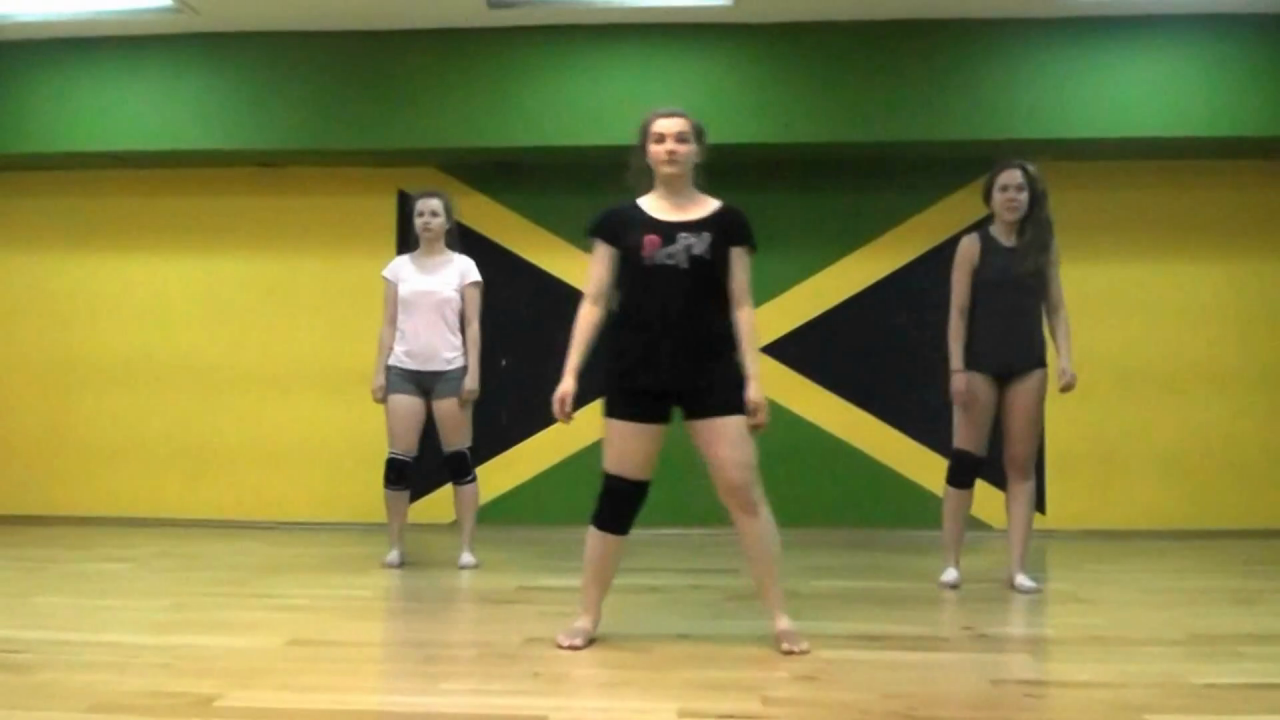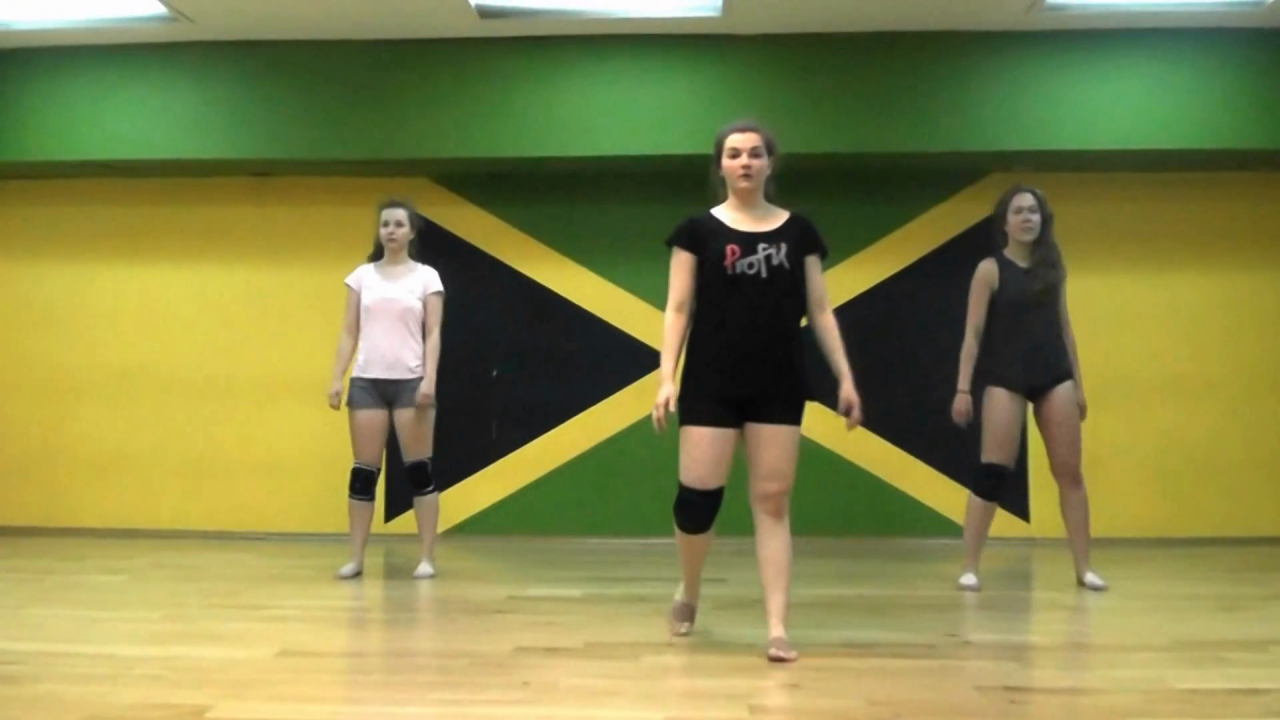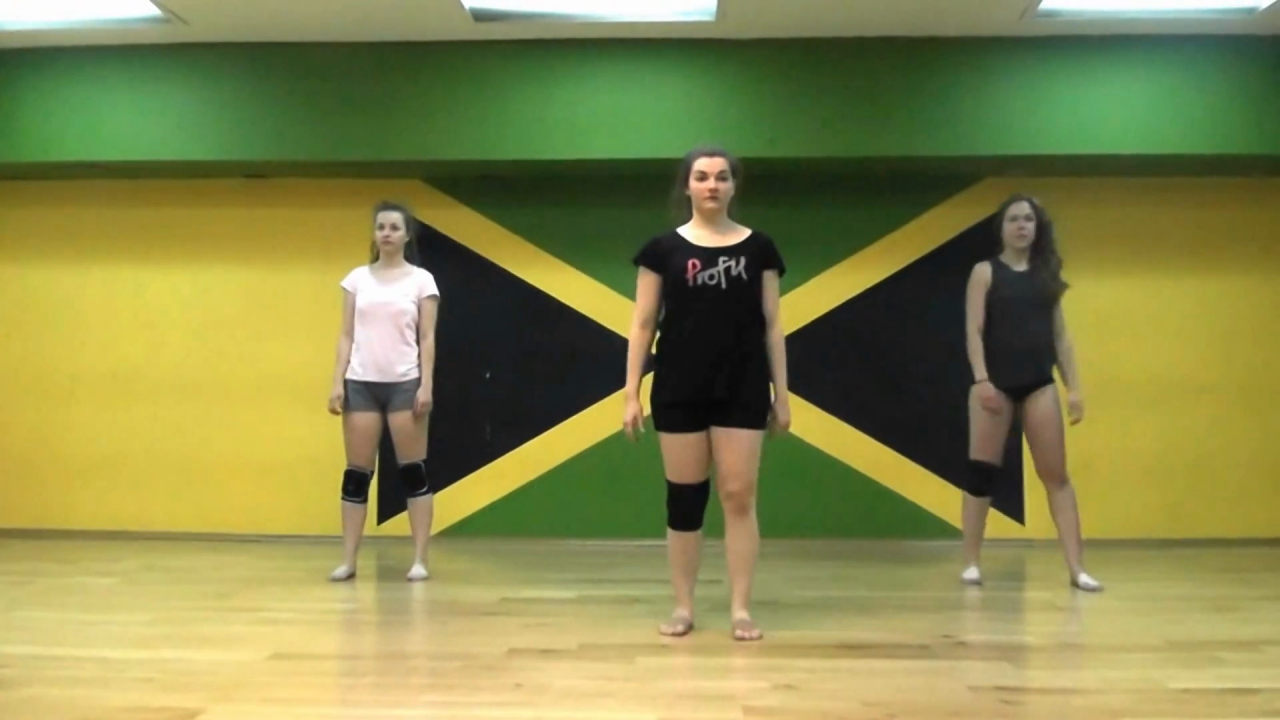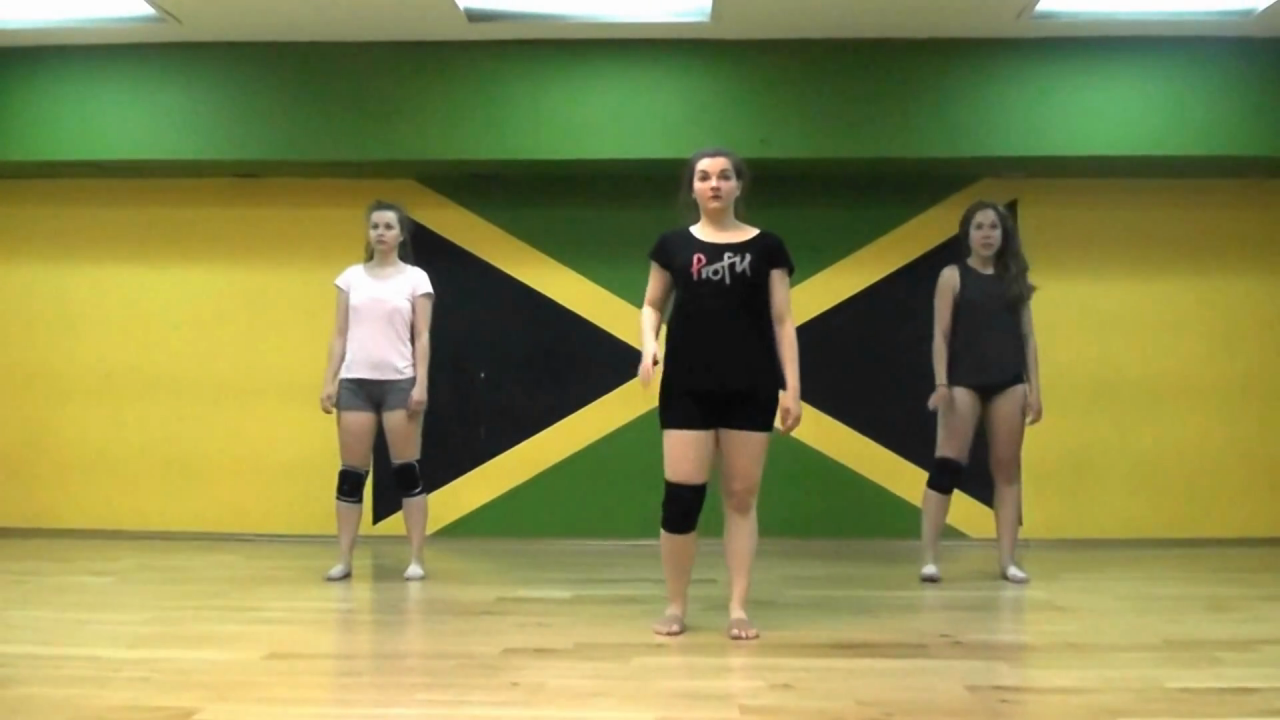
dt=0.7s
person 1, frame 1
left shoulder: (727, 220)
right shoulder: (618, 221)
left elbow: (742, 306)
right elbow: (594, 301)
left wrist: (753, 377)
right wrist: (570, 372)
left hip: (714, 376)
right hip: (637, 377)
left knee: (743, 495)
right knee: (617, 496)
left ankle: (781, 619)
right ankle: (588, 617)
person 1, frame 2
left shoulder: (799, 230)
right shoulder: (697, 229)
left elbow: (819, 310)
right elbow: (679, 309)
left wrist: (845, 378)
right wrist: (667, 377)
left hip: (778, 385)
right hip: (710, 383)
left knee: (773, 502)
right knee: (697, 496)
left ankle: (776, 627)
right ankle: (688, 593)
person 1, frame 3
left shoulder: (759, 247)
right shoulder: (663, 248)
left elbow: (772, 324)
right elbow: (643, 325)
left wrist: (782, 390)
right wrist: (631, 393)
left hip: (743, 390)
right hip: (679, 390)
left knee: (739, 497)
right knee: (684, 498)
left ankle: (741, 608)
right ankle: (683, 607)
person 1, frame 4
left shoulder: (767, 246)
right shoulder: (673, 244)
left elbow: (782, 321)
right elbow: (653, 304)
left wrist: (792, 386)
right wrist: (649, 345)
left hip: (750, 388)
right hip: (687, 387)
left knee: (741, 497)
right knee: (682, 496)
left ankle: (738, 608)
right ankle: (675, 604)
person 2, frame 1
left shoulder: (1043, 247)
right shoulder: (972, 246)
left elbow: (1055, 308)
right elbow: (958, 312)
left wrist: (1065, 358)
right wrist: (956, 368)
left hip: (1027, 367)
right hip: (977, 366)
left knee: (1021, 465)
right knee: (966, 460)
left ankle: (1017, 567)
right ankle: (951, 562)
person 2, frame 2
left shoulder: (1052, 267)
right shoulder: (990, 270)
left elbow: (1063, 328)
right elbow: (973, 334)
left wrist: (1078, 385)
right wrist: (962, 388)
left hip: (1055, 380)
right hip: (1006, 382)
left knee: (1070, 474)
right knee: (993, 472)
left ankle: (1083, 567)
right ankle: (970, 567)
person 2, frame 3
left shoulder: (1047, 275)
right shoulder: (985, 272)
left elbow: (1059, 336)
right elbow: (974, 332)
left wrist: (1074, 387)
right wrist: (981, 380)
left hip: (1039, 383)
right hip: (995, 381)
left knee: (1056, 474)
right knee: (982, 469)
left ankle: (1076, 568)
right ankle: (972, 562)
person 2, frame 4
left shoulder: (1015, 277)
right shoulder: (953, 276)
left elbow: (1027, 337)
right elbow: (941, 334)
left wrist: (1034, 388)
right wrist: (941, 384)
left hip: (1008, 382)
right hip: (964, 380)
left knee: (1007, 469)
right knee: (948, 465)
left ankle: (1007, 560)
right ankle: (929, 558)
person 3, frame 1
left shoulder: (463, 266)
right shoulder: (398, 266)
left elbow: (471, 324)
right elbow: (389, 324)
left wrist: (473, 372)
right wrist: (379, 372)
left hip: (448, 371)
right hip: (404, 371)
left knee: (457, 459)
right knee: (398, 460)
left ankle: (467, 546)
right ankle: (395, 545)
person 3, frame 2
left shoulder: (426, 276)
right shoulder: (361, 276)
left elbow: (433, 334)
right elbow: (349, 332)
left wrist: (429, 379)
right wrist: (337, 378)
left hip: (410, 381)
right hip: (367, 381)
left knee: (419, 469)
right knee: (364, 470)
left ankle: (427, 557)
right ankle: (356, 557)
person 3, frame 3
left shoulder: (421, 280)
right shoulder: (357, 278)
left elbow: (427, 338)
right elbow: (346, 335)
left wrist: (426, 385)
right wrist: (337, 382)
left hip: (404, 384)
right hip: (361, 384)
left knee: (412, 471)
right knee: (356, 472)
left ankle: (419, 559)
right ankle: (348, 559)
person 3, frame 4
left shoulder: (416, 278)
right shoulder: (351, 276)
left elbow: (422, 336)
right elbow: (340, 334)
left wrist: (421, 384)
right wrist: (329, 381)
left hip: (399, 382)
right hip: (356, 382)
left knee: (407, 471)
right knee: (351, 473)
left ankle: (416, 559)
right ankle: (344, 559)
